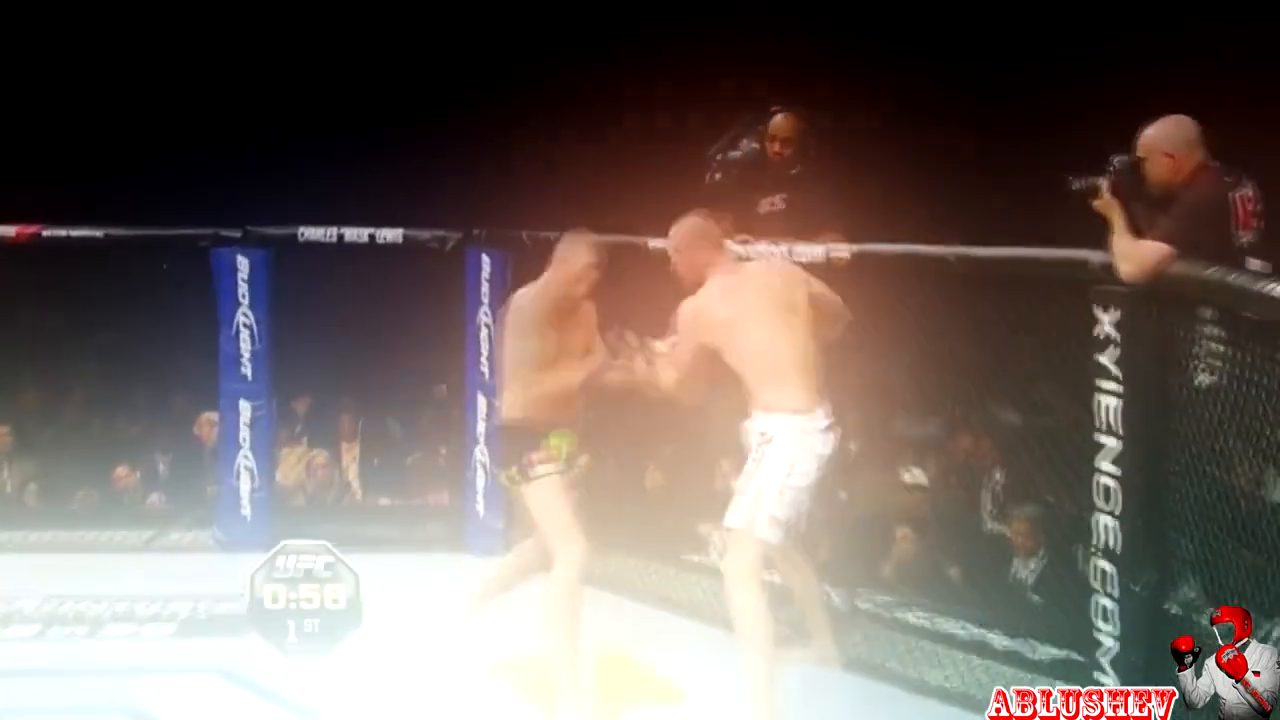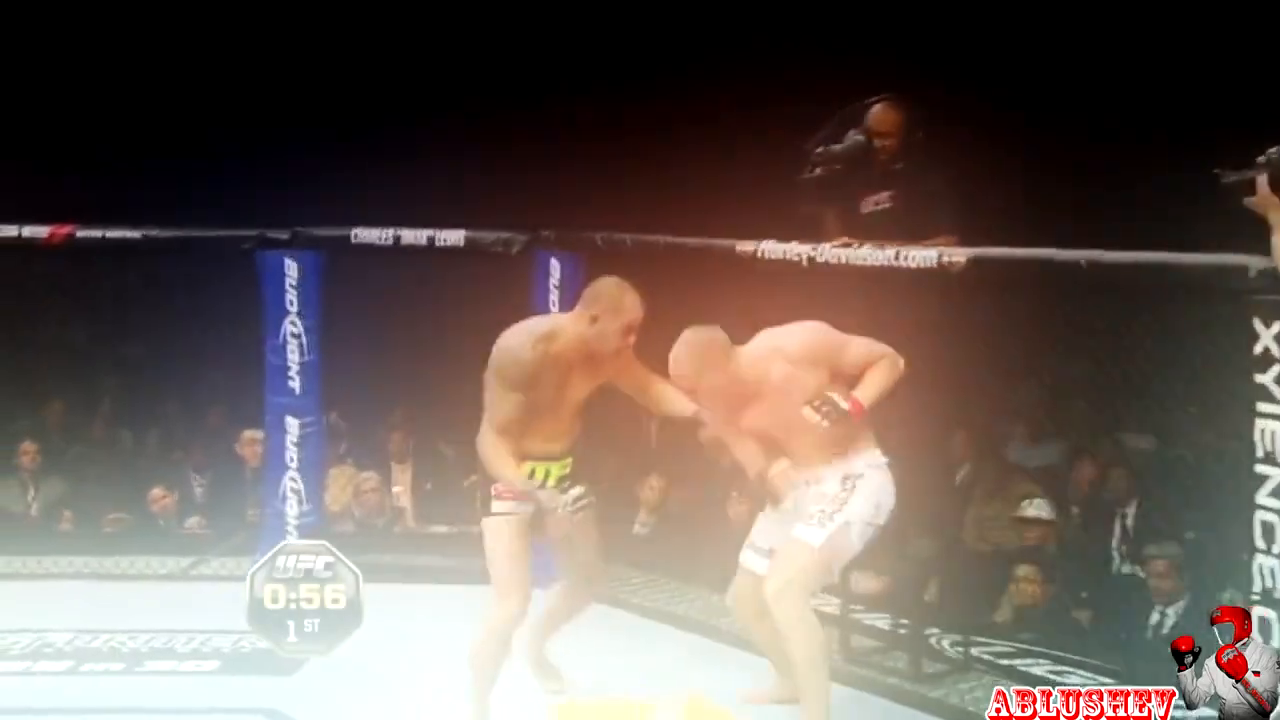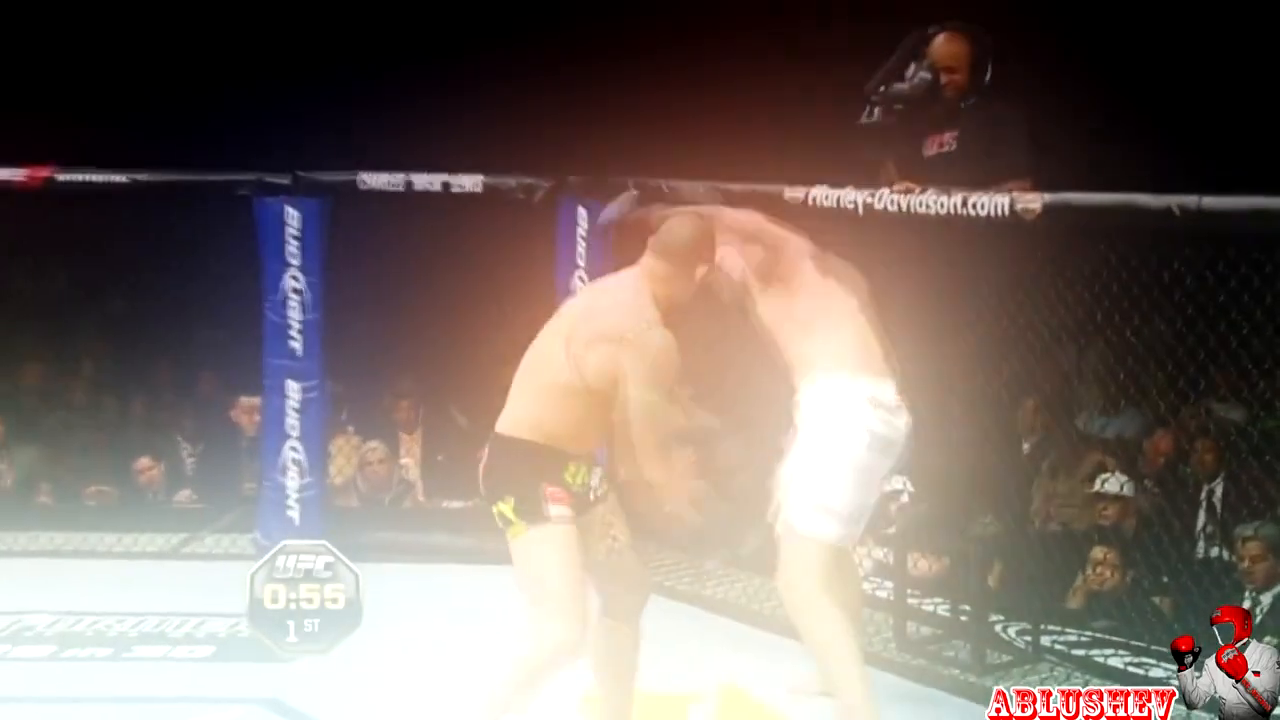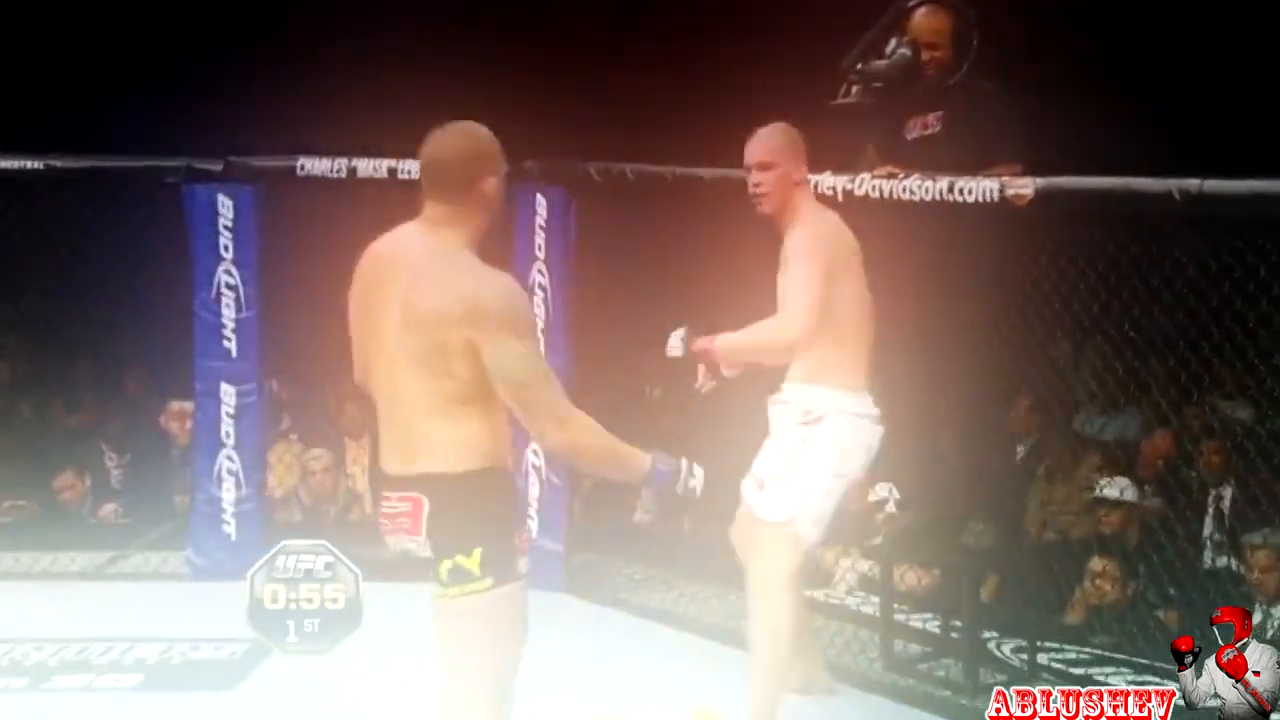
dt=0.5s
person 1, frame 1
left shoulder: (583, 309)
right shoulder: (532, 305)
left elbow: (592, 365)
right elbow: (530, 385)
right wrist: (590, 371)
left hip: (552, 438)
right hip: (530, 439)
left knee: (546, 546)
right knee: (572, 553)
left ankle: (478, 597)
person 1, frame 2
left shoulder: (604, 351)
right shoulder: (523, 351)
left elbow: (653, 390)
right elbow: (491, 437)
left wrist: (704, 410)
right wrist: (529, 492)
left hip: (560, 466)
right hip: (509, 469)
left knee: (584, 581)
right knee: (511, 602)
left ankle: (537, 648)
person 1, frame 3
left shoulder: (617, 293)
right shoulder: (647, 340)
right elbow: (654, 458)
right wrist: (685, 505)
left hip: (572, 466)
right hip: (527, 465)
left knee: (627, 592)
right knee: (566, 628)
person 1, frame 4
left shoulder: (376, 259)
right shoulder: (486, 292)
right elbow: (557, 427)
right wrist: (656, 470)
left hip: (402, 499)
right hip: (463, 504)
person 2, frame 1
left shoulder: (697, 310)
right shoulder: (777, 270)
left elbow: (680, 387)
right elbow: (837, 316)
left wrist: (648, 362)
left hip: (782, 435)
right hip: (808, 428)
left knee: (739, 569)
right knee: (782, 543)
right ankle: (824, 643)
person 2, frame 2
left shoulder: (802, 345)
right shoulder: (719, 405)
left elbow: (890, 360)
right elbow: (775, 486)
left wrist: (852, 409)
right wrist: (773, 477)
left hip: (858, 481)
right hip: (802, 485)
left knee: (782, 593)
right knee: (745, 603)
right ankle: (790, 682)
person 2, frame 3
left shoulder: (772, 261)
right shoulder: (837, 276)
left elbow: (763, 233)
left hip: (843, 408)
right hip: (881, 412)
left knee: (801, 580)
right knee: (826, 557)
person 2, frame 4
left shoulder: (813, 235)
right shoulder: (813, 234)
left elbow: (794, 331)
left wrist: (709, 346)
right wrist: (741, 352)
left hip: (829, 418)
right hip: (802, 414)
left knee: (771, 568)
right knee: (748, 531)
right ankle: (806, 666)
